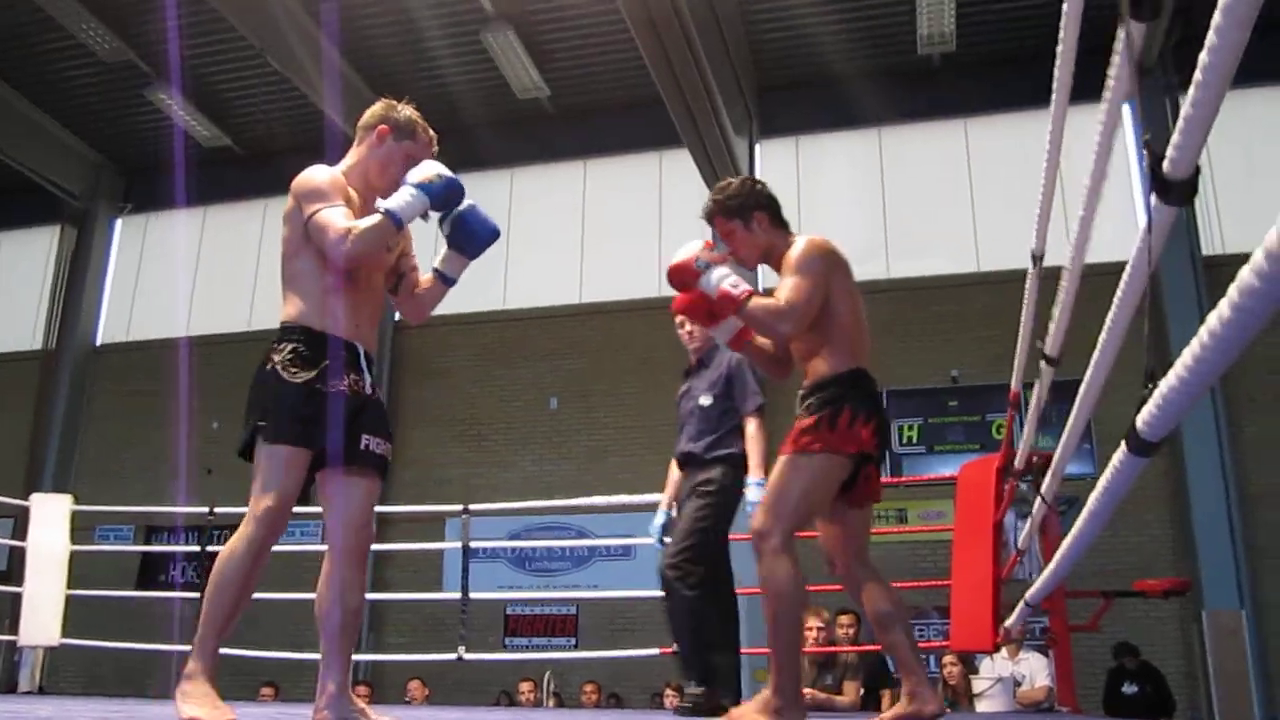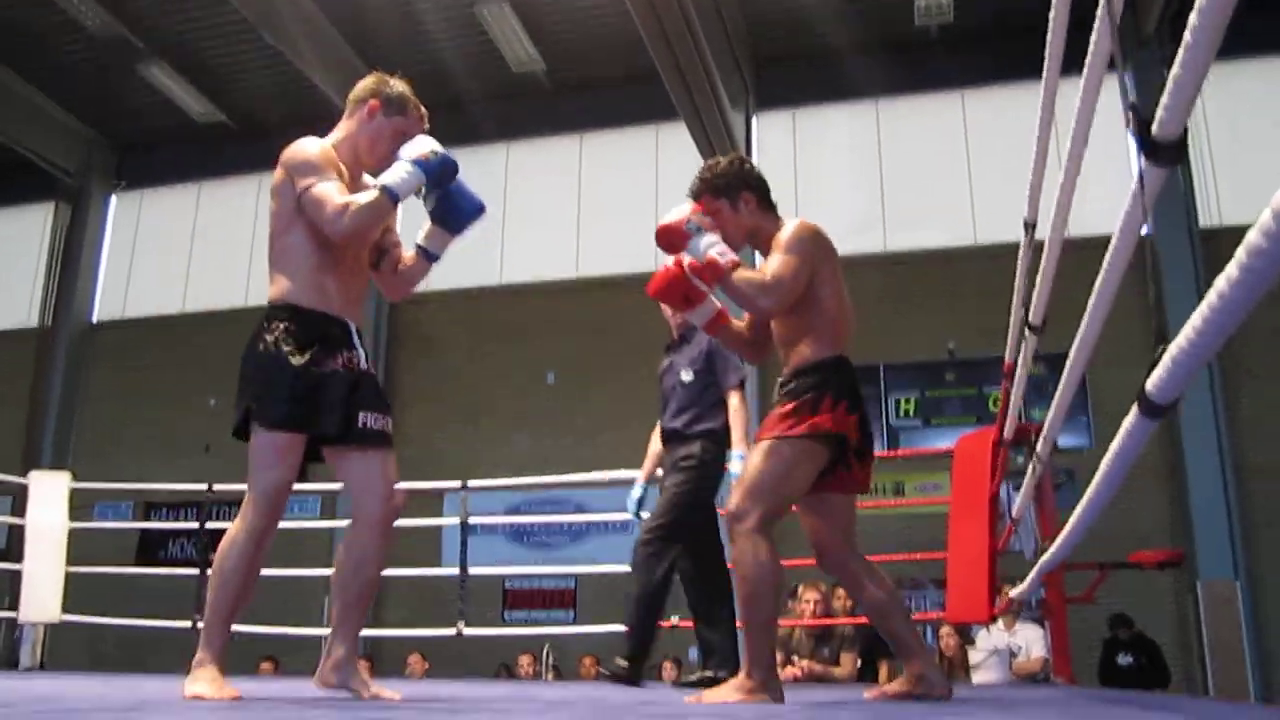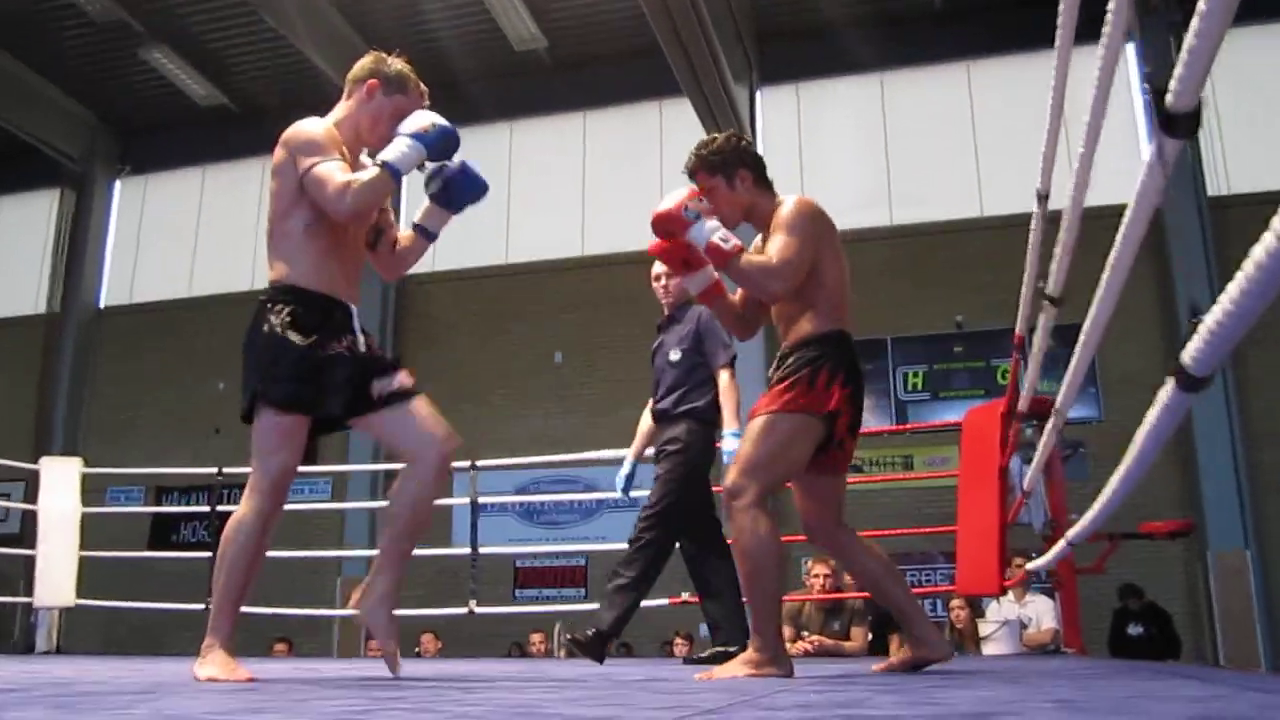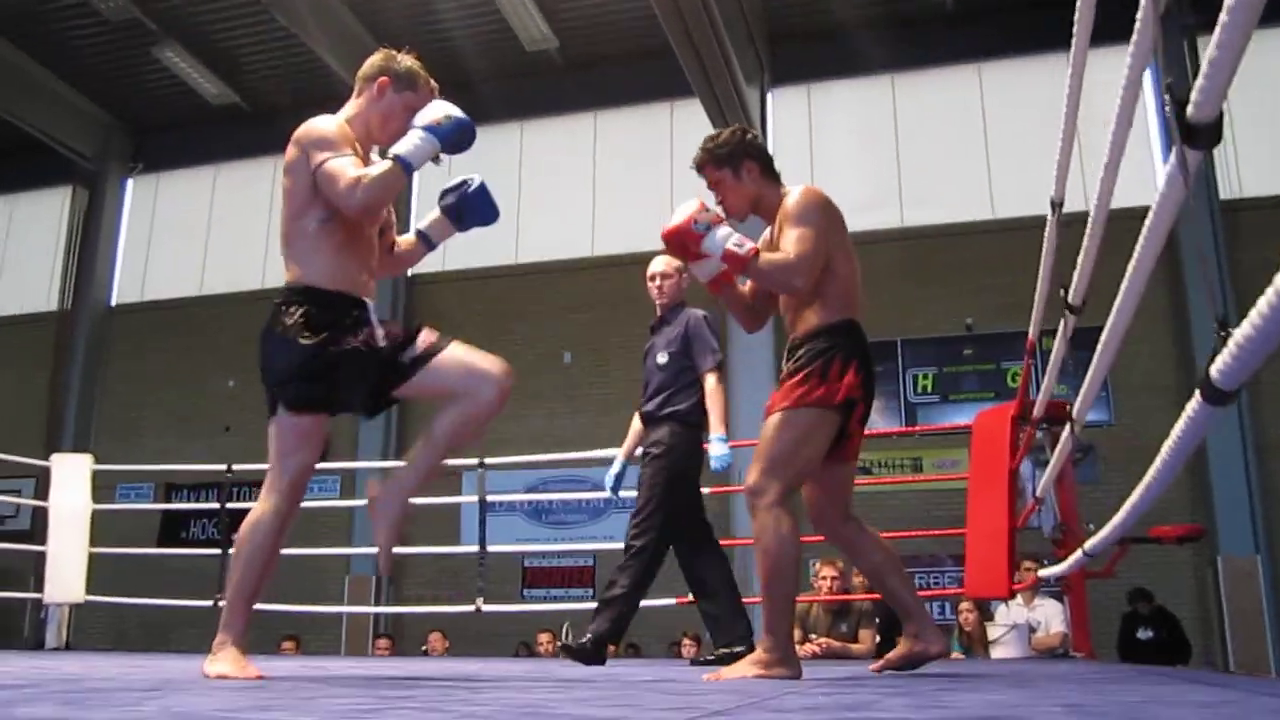
dt=0.1s
person 1, frame 1
left shoulder: (384, 220)
right shoulder: (318, 182)
left elbow: (416, 306)
right elbow: (345, 248)
left wrist: (457, 254)
right wrist: (410, 200)
left hip: (354, 378)
right hip: (299, 364)
left knee: (350, 539)
right knee: (268, 514)
person 1, frame 2
left shoulder: (373, 194)
right shoulder: (308, 155)
left elbow: (397, 281)
right elbow: (342, 224)
left wrist: (441, 231)
right wrist: (406, 175)
left hip: (347, 353)
right hip: (293, 342)
left knee: (378, 507)
right knee: (265, 501)
left ankle: (340, 662)
right ankle: (206, 662)
person 1, frame 3
left shoulder: (365, 168)
right shoulder: (309, 135)
left elbow: (394, 258)
right elbow: (346, 204)
left wrist: (440, 209)
right wrist: (407, 151)
left hip: (346, 333)
right hip: (294, 324)
left knee: (436, 451)
right knee: (270, 485)
left ankle: (379, 593)
right ankle: (215, 645)
person 1, frame 4
left shoulder: (376, 164)
right shoulder: (321, 133)
left elbow: (388, 258)
right elbow: (358, 200)
left wrist: (447, 221)
right wrist: (421, 143)
left hip: (364, 326)
right hip: (311, 324)
left knee: (492, 381)
right knee: (288, 482)
left ankle: (397, 491)
right ankle: (227, 642)
person 2, frame 1
left shoulder: (809, 253)
right shoulder: (793, 274)
left elbow: (784, 325)
right elbow: (775, 362)
left wrist: (719, 283)
right wrist: (720, 317)
left hip: (839, 410)
right hip: (841, 417)
left knee: (768, 534)
right knee: (851, 564)
person 2, frame 2
left shoulder: (797, 235)
right shoulder: (777, 259)
left elbow: (769, 299)
right elbow: (752, 348)
left wrist: (707, 252)
right wrist: (698, 306)
left hip: (819, 397)
right hip: (822, 402)
left knee: (744, 517)
right knee: (837, 555)
left ankle: (759, 677)
right ankle: (921, 670)
person 2, frame 3
left shoulder: (795, 211)
right shoulder: (768, 239)
left elbow: (779, 282)
right elbow: (743, 325)
left wrist: (709, 236)
right wrist: (696, 272)
left hip: (816, 372)
right hip: (814, 378)
left knee: (743, 491)
right knee: (826, 528)
left ankle: (766, 651)
right ankle: (923, 635)
person 2, frame 4
left shoulder: (803, 202)
right shoulder: (777, 230)
left elbow: (798, 277)
right elbow: (752, 316)
left wrist: (723, 242)
right wrist: (706, 262)
left hip: (829, 362)
right hip: (820, 368)
left knee: (765, 490)
right knee: (832, 517)
left ankle: (776, 652)
right ankle: (922, 630)
person 3, frame 1
left shoulder: (730, 365)
right shoulder: (687, 384)
left elbow: (752, 421)
left wrist: (755, 480)
right wrist: (664, 507)
left hip: (718, 477)
right hip: (697, 484)
left knee: (678, 568)
right knee: (710, 582)
left ankle: (707, 677)
right ankle: (716, 681)
person 3, frame 2
left shoulder: (711, 342)
right shoulder: (671, 358)
left elbow: (734, 396)
left wrist: (738, 453)
right wrist: (641, 481)
left hip: (700, 452)
right hip: (679, 456)
left knee: (653, 547)
right knee: (702, 563)
left ankle: (633, 657)
right ankle: (721, 662)
person 3, frame 3
left shoulder: (701, 319)
right shoulder: (663, 335)
left elbow: (724, 374)
left wrist: (730, 431)
right wrist: (631, 459)
left hip: (689, 434)
right hip: (671, 438)
left knee: (651, 533)
right knee: (702, 542)
left ankle: (603, 631)
right ankle: (730, 638)
person 3, frame 4
left shoulder: (693, 321)
right shoulder: (656, 336)
left elbow: (712, 378)
left wrist: (717, 436)
right wrist: (622, 459)
left hip: (677, 438)
right hip: (661, 441)
left knee: (645, 537)
right knee: (694, 542)
left ankle: (601, 635)
right ankle: (734, 637)
